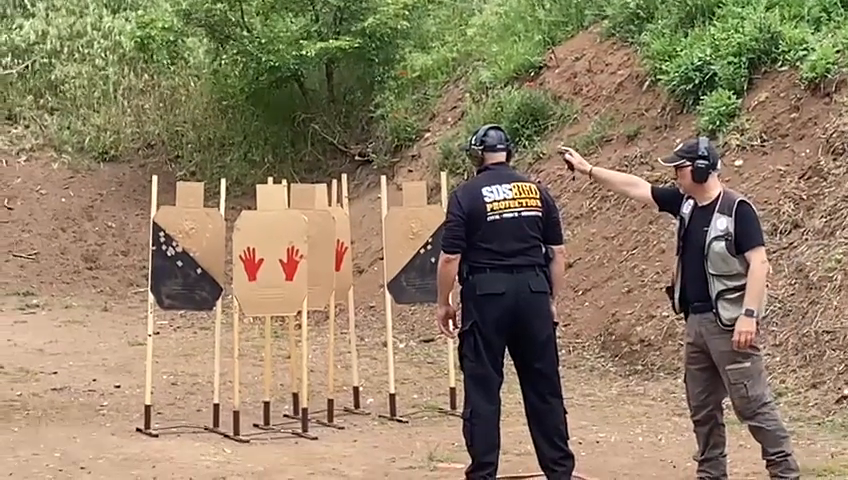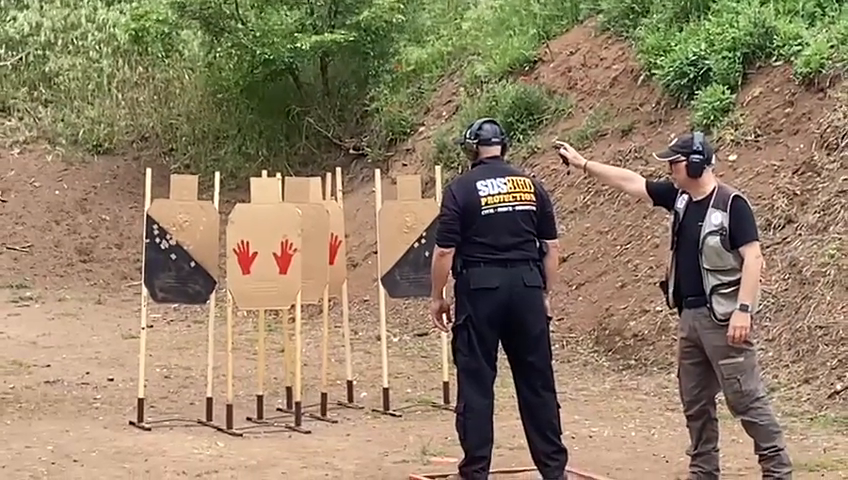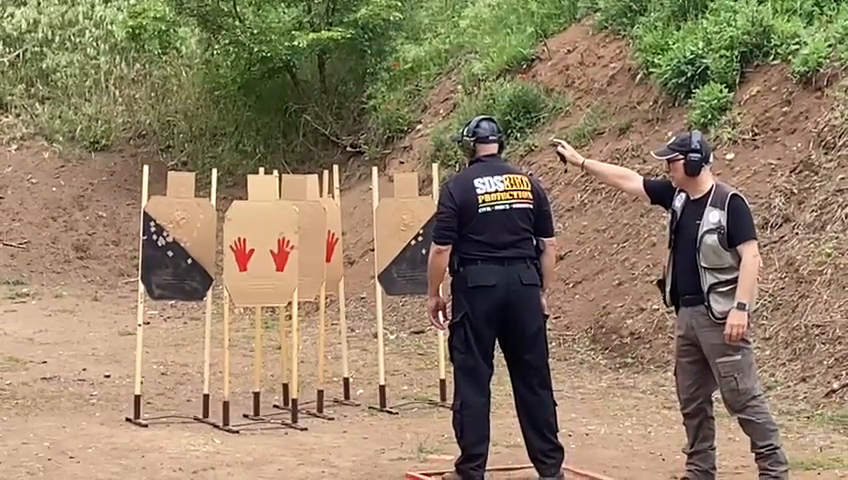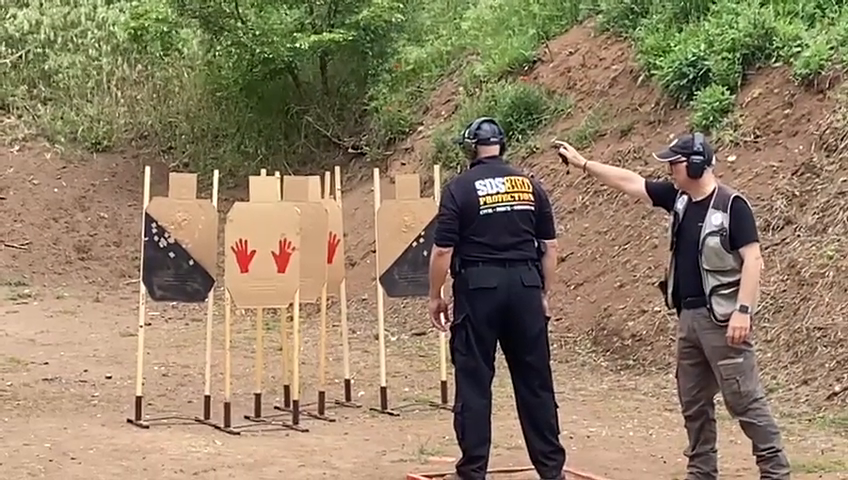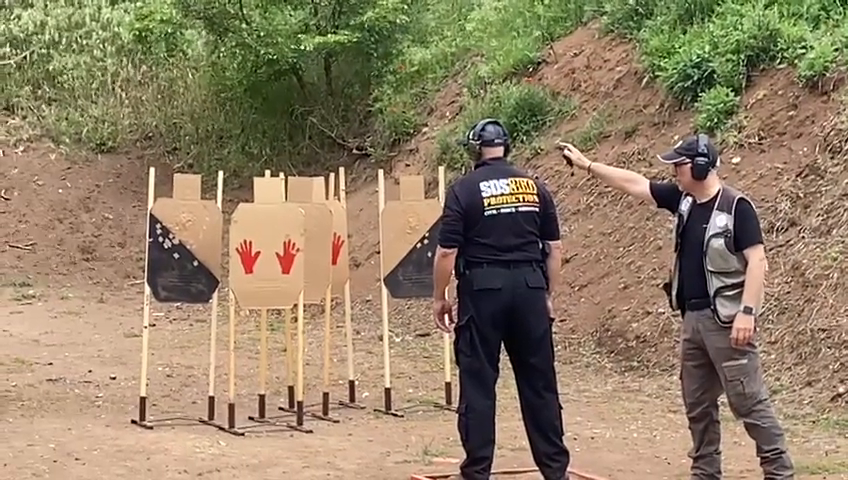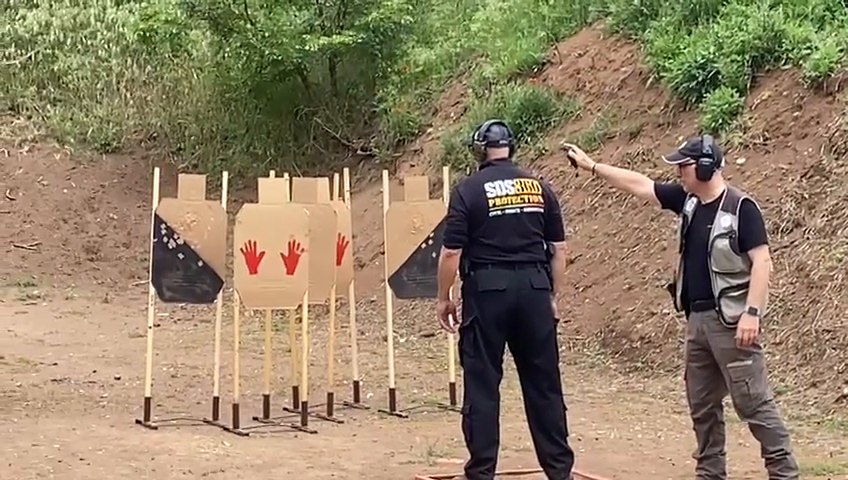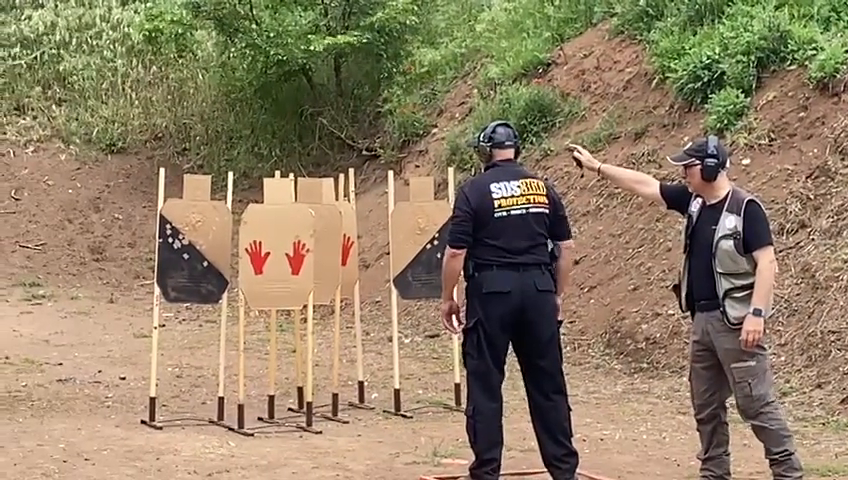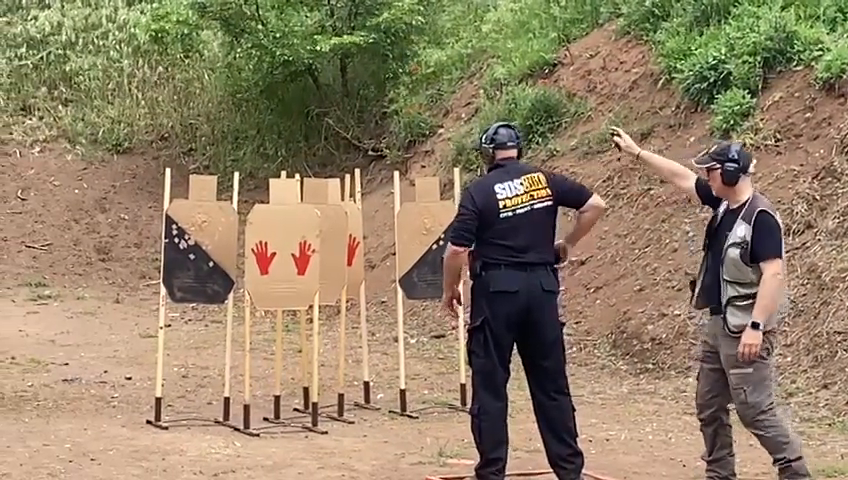
dt=0.3s
person 1, frame 1
left shoulder: (466, 194)
right shoulder: (537, 191)
left elbow: (450, 257)
right elbow: (557, 252)
left wrist: (443, 303)
right wrist: (551, 298)
left hip: (485, 294)
right hip: (533, 292)
left knee: (482, 388)
right knee: (544, 385)
person 1, frame 2
left shoulder: (461, 188)
right shoulder: (532, 185)
left elbow: (444, 250)
right elbow: (551, 246)
left wrist: (437, 296)
right wrist: (545, 292)
left hip: (480, 288)
right hip: (526, 286)
left knee: (476, 381)
right knee: (537, 380)
person 1, frame 3
left shoulder: (458, 185)
right shoulder: (528, 183)
left elbow: (441, 248)
right elbow: (548, 243)
left wrist: (434, 294)
right wrist: (542, 289)
left hip: (476, 285)
right hip: (523, 283)
left knee: (472, 378)
right knee: (534, 378)
person 1, frame 4
left shoulder: (459, 187)
right shoulder: (530, 185)
left elbow: (443, 250)
right elbow: (550, 245)
left wrist: (435, 296)
right wrist: (543, 291)
left hip: (478, 288)
right hip: (524, 286)
left knee: (473, 381)
right knee: (535, 380)
person 1, frame 5
left shoulder: (464, 189)
right shoulder: (534, 186)
left elbow: (447, 251)
right elbow: (554, 247)
left wrist: (439, 298)
right wrist: (548, 294)
left hip: (482, 288)
right hip: (529, 287)
left knee: (478, 382)
right knee: (539, 381)
person 1, frame 6
left shoulder: (468, 189)
right shoulder: (539, 187)
left elbow: (451, 252)
right elbow: (558, 248)
left wrist: (444, 298)
right wrist: (554, 295)
left hip: (487, 289)
right hip: (533, 288)
left knee: (482, 383)
right knee: (544, 382)
person 1, frame 7
left shoulder: (473, 189)
right shoulder: (542, 188)
left elbow: (455, 251)
right elbow: (565, 247)
left wrist: (447, 298)
right wrist: (558, 293)
left hip: (491, 289)
right hip: (537, 288)
left knee: (485, 384)
right knee: (548, 383)
person 1, frame 8
left shoulder: (479, 190)
right shoulder: (545, 180)
left elbow: (457, 249)
right elbow: (595, 205)
left wrist: (449, 290)
right wrist: (567, 244)
left hip: (497, 290)
right hip: (541, 287)
left knee: (490, 384)
right knee: (551, 382)
person 2, frame 1
left shoulder: (737, 208)
right shoulder: (685, 202)
left elbow: (759, 263)
right elbow: (635, 186)
left wrist: (749, 314)
right wrist: (588, 169)
left hip: (728, 322)
right hip: (696, 322)
left knee: (753, 403)
right knee: (702, 406)
person 2, frame 2
left shoulder: (731, 203)
right shoulder: (679, 197)
left elbow: (753, 258)
right elbow: (629, 181)
left wrist: (744, 309)
right wrist: (583, 163)
left hip: (722, 317)
right hip: (689, 316)
left knee: (745, 398)
right knee: (695, 401)
person 2, frame 3
left shoulder: (729, 202)
right shoulder: (677, 195)
left elbow: (751, 256)
right elbow: (627, 179)
left wrist: (741, 307)
right wrist: (581, 161)
left hip: (719, 315)
right hip: (687, 314)
left knee: (743, 396)
right knee: (691, 399)
person 2, frame 4
left shoulder: (732, 204)
right shoulder: (679, 197)
left elbow: (752, 259)
right elbow: (629, 181)
left wrist: (743, 310)
right wrist: (583, 163)
left hip: (721, 318)
right hip: (688, 317)
left knee: (744, 399)
right knee: (693, 402)
person 2, frame 5
left shoulder: (736, 206)
right shoulder: (683, 199)
left elbow: (757, 261)
right elbow: (634, 183)
left wrist: (747, 311)
right wrist: (587, 164)
left hip: (725, 320)
right hip: (692, 318)
left knee: (748, 400)
right knee: (697, 403)
person 2, frame 6
left shoulder: (741, 206)
right shoulder: (688, 200)
left elbow: (762, 262)
right elbow: (639, 183)
left wrist: (752, 312)
right wrist: (592, 165)
left hip: (731, 321)
right hip: (697, 319)
left knee: (753, 402)
right knee: (702, 404)
person 2, frame 7
left shoulder: (745, 207)
right shoulder: (693, 201)
left elbow: (767, 262)
right elbow: (645, 184)
left wrist: (757, 313)
right wrist: (597, 166)
left hip: (735, 321)
right hip: (702, 320)
left knee: (756, 402)
right knee: (706, 405)
person 2, frame 8
left shoulder: (761, 216)
right shoulder: (722, 202)
left elbow: (773, 275)
right elbow: (680, 176)
left wrist: (756, 327)
right wrist: (636, 152)
left hip: (744, 328)
right hip: (717, 323)
left knee: (755, 409)
right knee: (709, 406)
